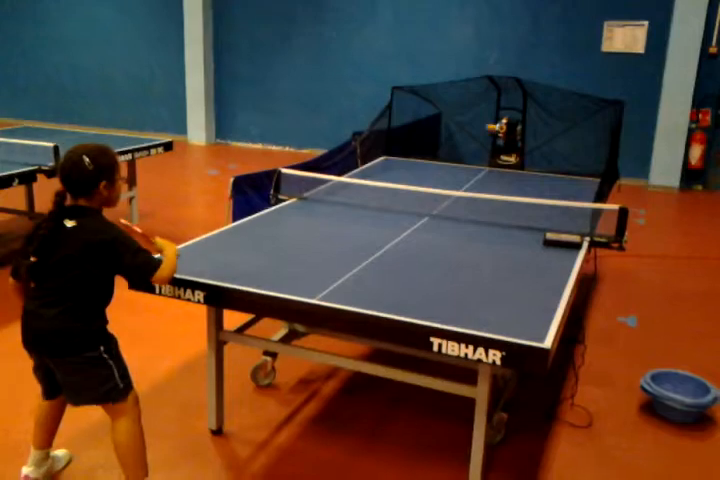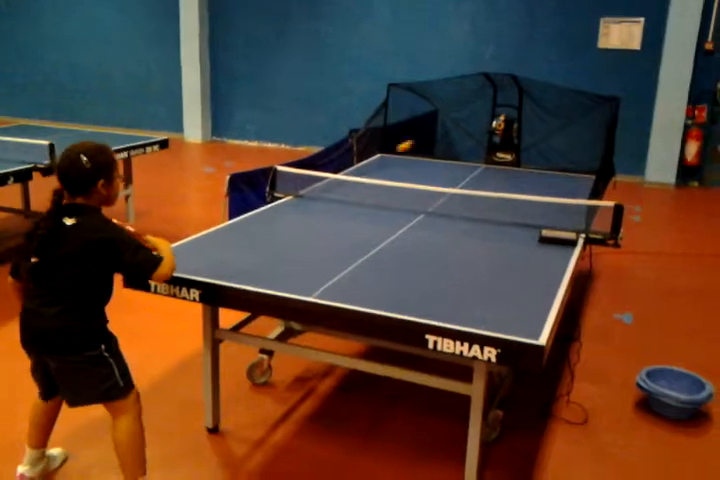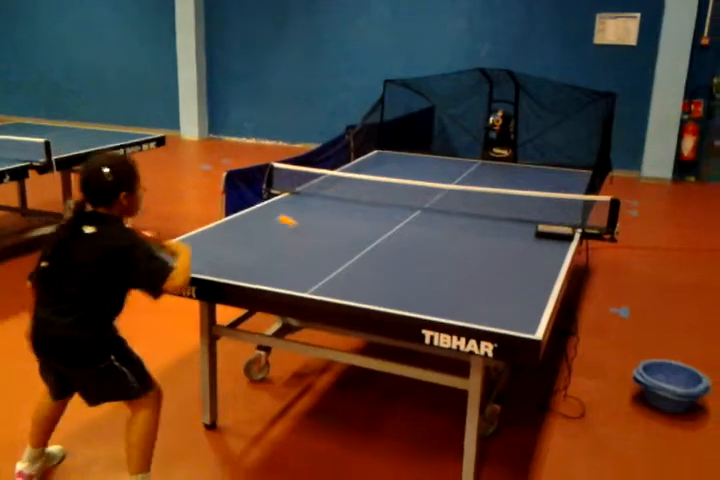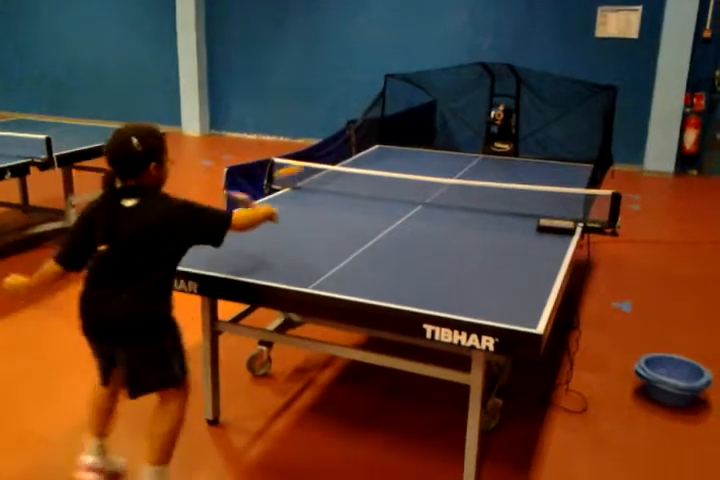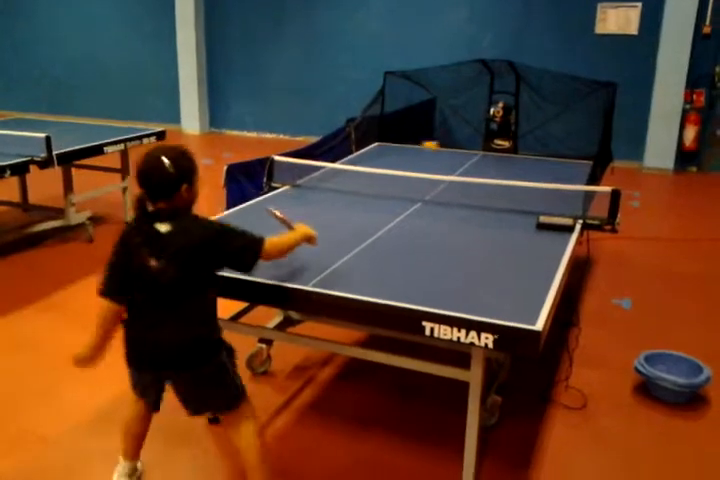
dt=0.2s
person 1, frame 1
left shoulder: (45, 225)
right shoulder: (107, 236)
left elbow: (18, 280)
right elbow: (161, 275)
right wrist: (170, 250)
left hip: (35, 331)
right hip: (79, 337)
left knee: (57, 390)
right knee: (124, 407)
person 1, frame 2
left shoulder: (44, 224)
right shoulder: (107, 234)
left elbow: (17, 279)
right elbow: (161, 272)
right wrist: (163, 246)
left hip: (34, 330)
right hip: (78, 336)
left knee: (51, 392)
right knee: (125, 405)
person 1, frame 3
left shoulder: (66, 232)
right shoulder: (126, 243)
left elbow: (36, 283)
right elbow: (175, 283)
right wrist: (181, 252)
left hip: (45, 336)
right hip: (89, 344)
left knee: (59, 391)
right knee: (146, 400)
person 1, frame 4
left shoulder: (97, 211)
right shoulder: (173, 212)
left elbow: (62, 265)
right elbow: (239, 222)
left wrist: (29, 283)
right wrist: (264, 211)
left hip: (96, 317)
right hip: (145, 323)
left knee: (110, 382)
right knee: (173, 393)
person 1, frame 5
left shoulder: (130, 238)
right shoulder: (207, 233)
left elbow: (112, 304)
right elbow: (269, 250)
left wrist: (94, 347)
right wrist: (301, 233)
left hip: (142, 347)
right hip: (195, 347)
left knee: (144, 400)
right knee: (239, 415)
